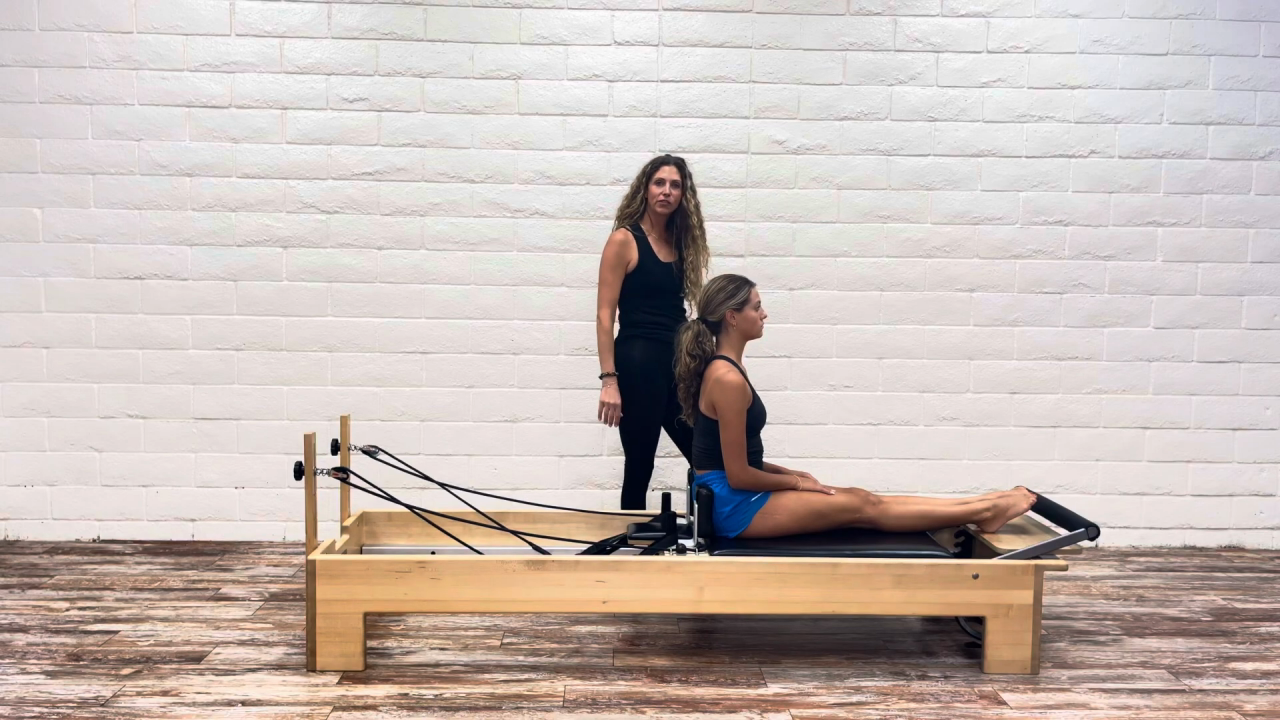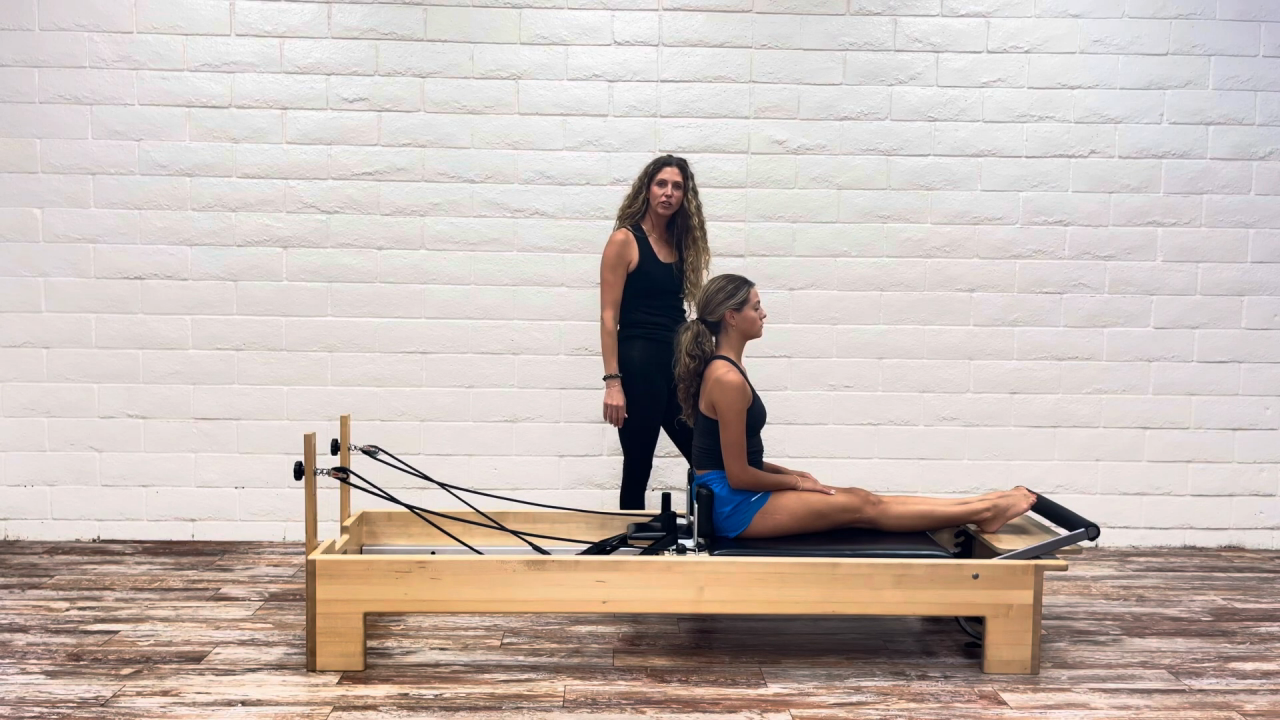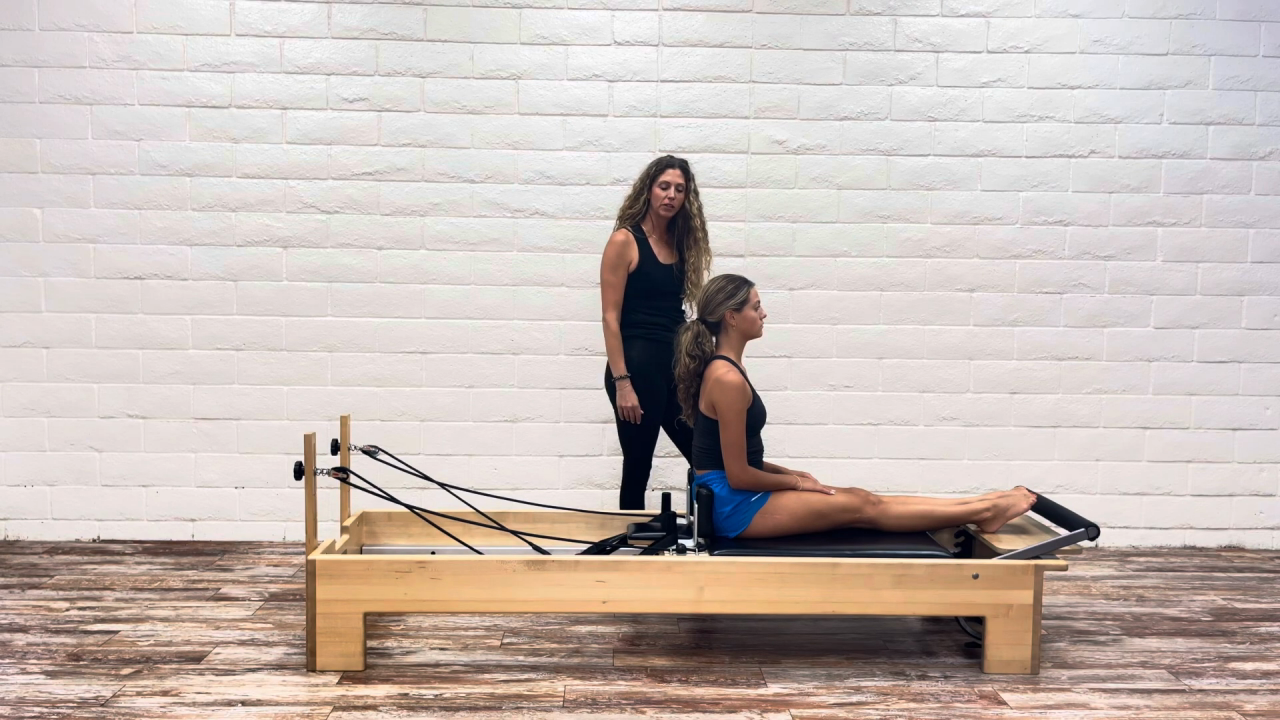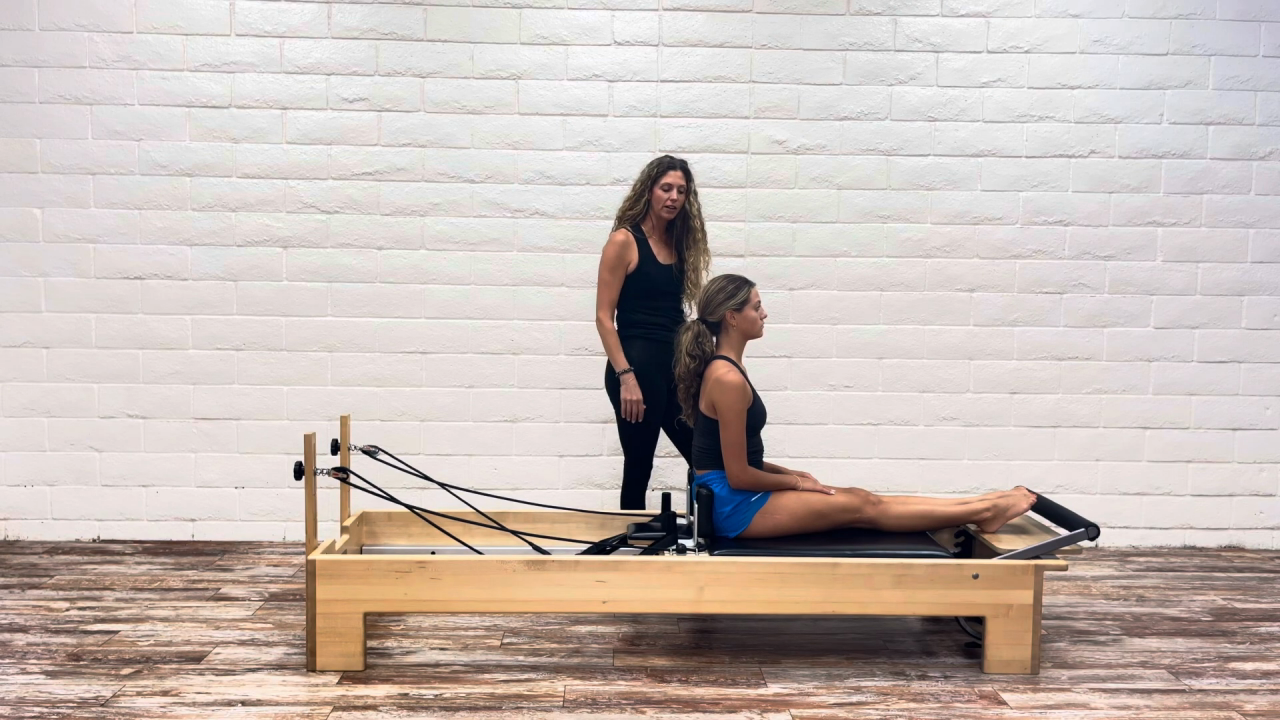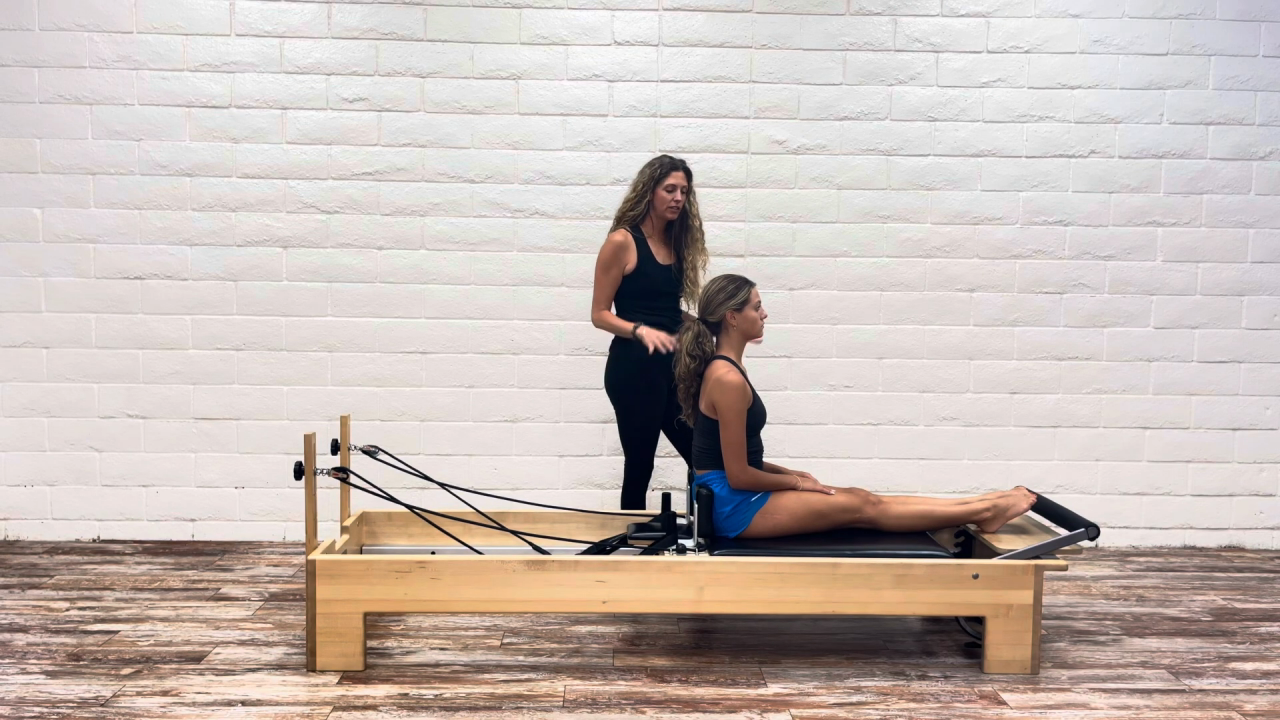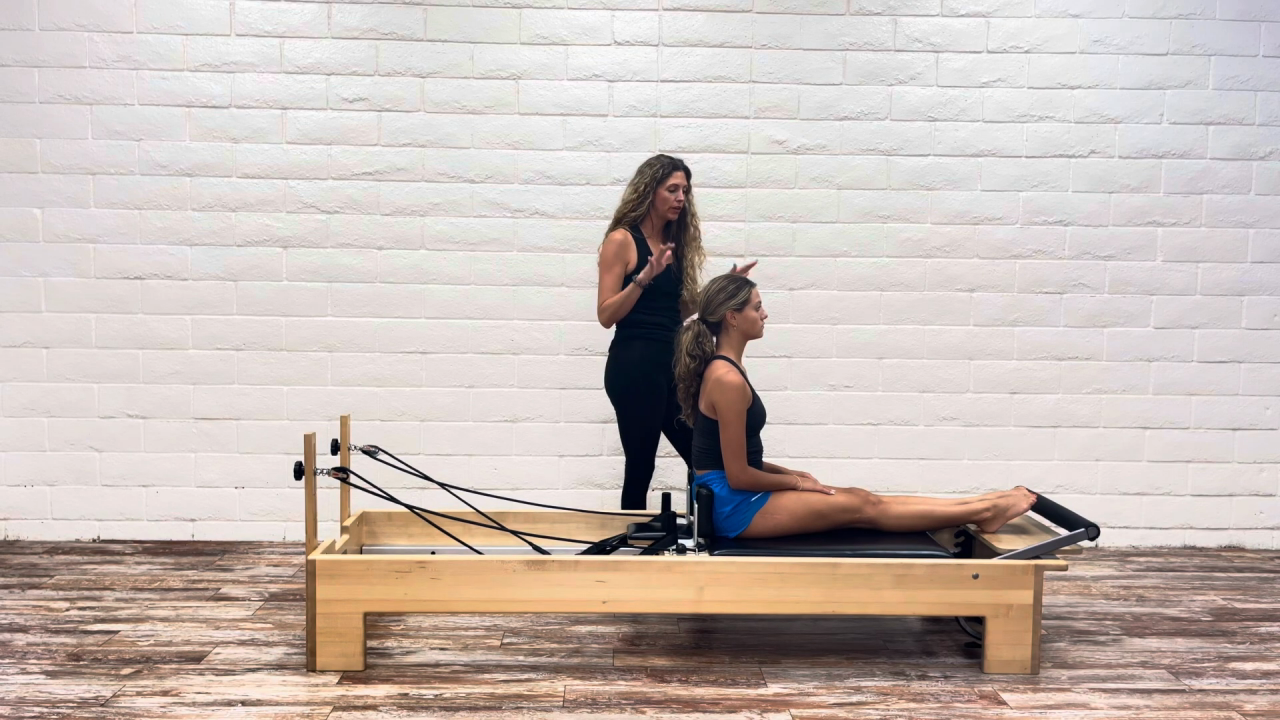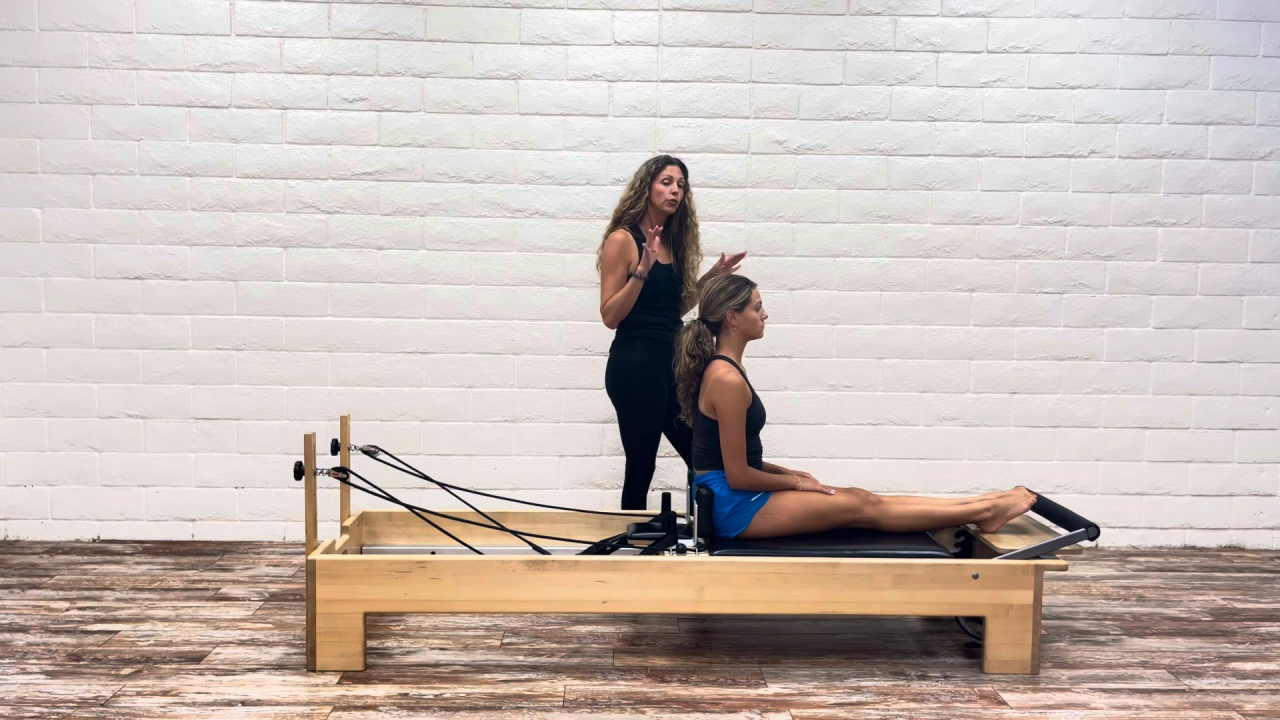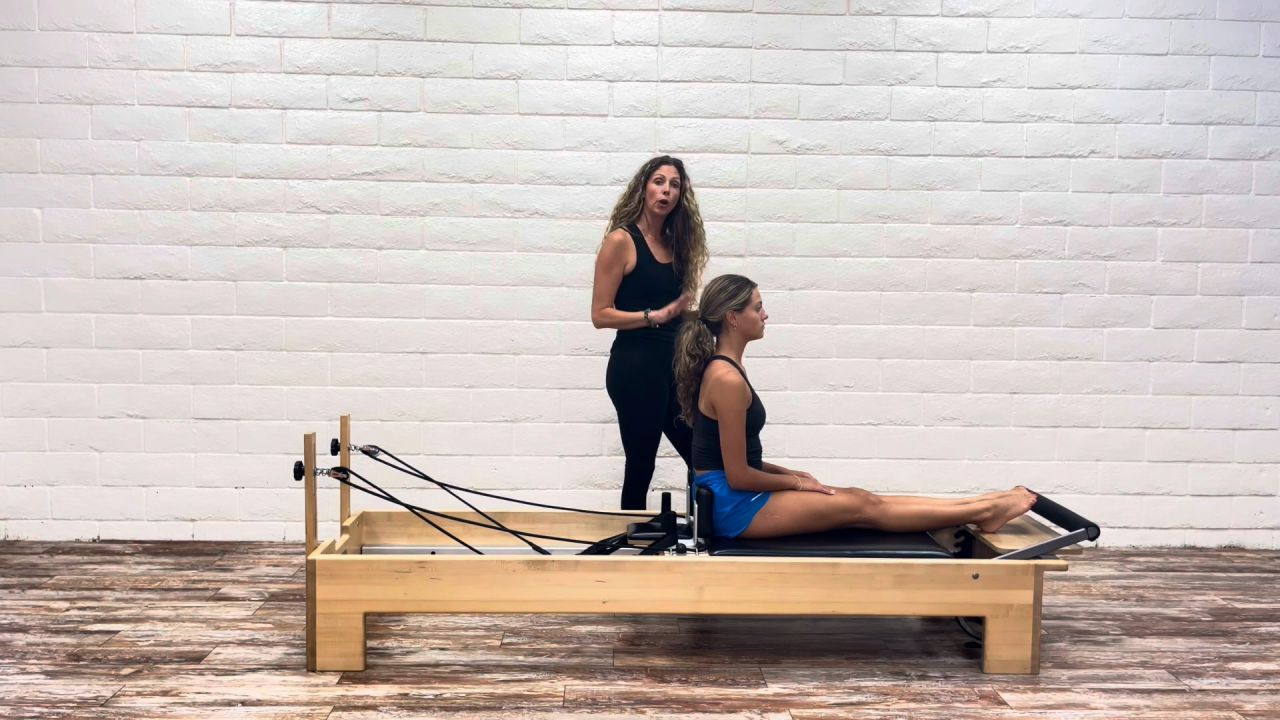
dt=0.2s
person 1, frame 1
left shoulder: (723, 368)
right shoulder: (728, 379)
right elbow: (738, 474)
left wrist: (787, 473)
right wrist: (795, 482)
left hip: (732, 494)
right hip: (733, 504)
left knee: (858, 497)
right knee: (862, 507)
left ankle: (980, 504)
right ankle: (982, 513)
person 1, frame 2
left shoulder: (723, 368)
right shoulder: (728, 380)
right elbow: (739, 475)
left wrist: (788, 473)
right wrist: (795, 482)
left hip: (731, 494)
right hip: (733, 504)
left knee: (858, 497)
right knee: (862, 507)
left ankle: (980, 504)
right ankle: (982, 513)
person 1, frame 3
left shoulder: (724, 368)
right shoulder: (728, 379)
right elbow: (739, 475)
left wrist: (789, 473)
right wrist: (795, 482)
left hip: (731, 493)
right hip: (733, 504)
left knee: (858, 496)
right knee: (862, 507)
left ankle: (980, 505)
right ankle: (983, 513)
person 1, frame 4
left shoulder: (723, 368)
right shoulder: (728, 380)
right elbow: (738, 474)
left wrist: (787, 473)
right wrist: (795, 482)
left hip: (731, 494)
right hip: (733, 504)
left knee: (860, 497)
right knee: (862, 507)
left ankle: (979, 504)
right ankle: (983, 512)
person 1, frame 5
left shoulder: (723, 368)
right shoulder: (728, 379)
right elbow: (739, 474)
left wrist: (787, 473)
right wrist: (795, 482)
left hip: (732, 494)
right hip: (733, 504)
left knee: (859, 497)
right knee: (862, 507)
left ankle: (979, 504)
right ankle: (982, 513)
person 1, frame 6
left shoulder: (723, 369)
right shoulder: (728, 380)
right elbow: (739, 475)
left wrist: (788, 474)
right wrist: (795, 482)
left hip: (731, 494)
right hip: (733, 504)
left knee: (859, 497)
right knee: (861, 507)
left ankle: (978, 505)
right ankle: (982, 513)
person 1, frame 7
left shoulder: (723, 369)
right shoulder: (727, 380)
right elbow: (739, 475)
left wrist: (788, 473)
right wrist: (795, 482)
left hip: (730, 493)
right hip: (732, 504)
left knee: (858, 496)
right knee: (862, 507)
left ankle: (980, 505)
right ankle: (982, 513)
person 1, frame 8
left shoulder: (723, 368)
right shoulder: (728, 380)
right elbow: (738, 475)
left wrist: (788, 473)
right wrist: (795, 482)
left hip: (731, 494)
right hip: (733, 504)
left knee: (860, 497)
right knee: (862, 507)
left ankle: (980, 504)
right ankle: (983, 512)
person 2, frame 1
left shoulder: (680, 241)
right shoulder: (623, 240)
right elbow: (605, 315)
right wrist: (609, 380)
left hip: (677, 361)
right hip: (638, 362)
right knee: (639, 467)
person 2, frame 2
left shoulder: (680, 241)
right shoulder: (624, 240)
right elbow: (609, 317)
right wrist: (613, 381)
left hip: (677, 362)
right hip: (637, 363)
right knee: (638, 467)
person 2, frame 3
left shoulder: (680, 242)
right shoulder: (624, 241)
right elbow: (611, 318)
right wrist: (622, 382)
left hip: (676, 362)
right hip: (639, 363)
right knee: (638, 467)
person 2, frame 4
left shoulder: (678, 242)
right shoulder: (624, 241)
right elbow: (604, 317)
right wrist: (625, 377)
left hip: (675, 363)
right hip: (637, 367)
right knee: (639, 467)
person 2, frame 5
left shoulder: (677, 242)
right shoulder: (622, 242)
right elbow: (599, 314)
right wrist: (640, 330)
left hip: (673, 363)
right hip: (634, 364)
right knee: (639, 466)
person 2, frame 6
left shoulder: (674, 242)
right shoulder: (622, 240)
right elbow: (606, 316)
right wrist: (644, 277)
left hip: (672, 361)
right hip: (633, 363)
right knee: (640, 466)
person 2, frame 7
left shoulder: (673, 240)
right shoulder: (621, 239)
right elbow: (610, 316)
left wrist: (712, 275)
right wrist: (642, 271)
left hip: (671, 360)
right hip: (636, 363)
right knee: (641, 468)
person 2, frame 8
left shoulder: (673, 242)
right shoulder: (621, 240)
right elbow: (600, 315)
right wrist: (652, 316)
left hip: (672, 362)
right hip: (635, 364)
right knee: (640, 467)
